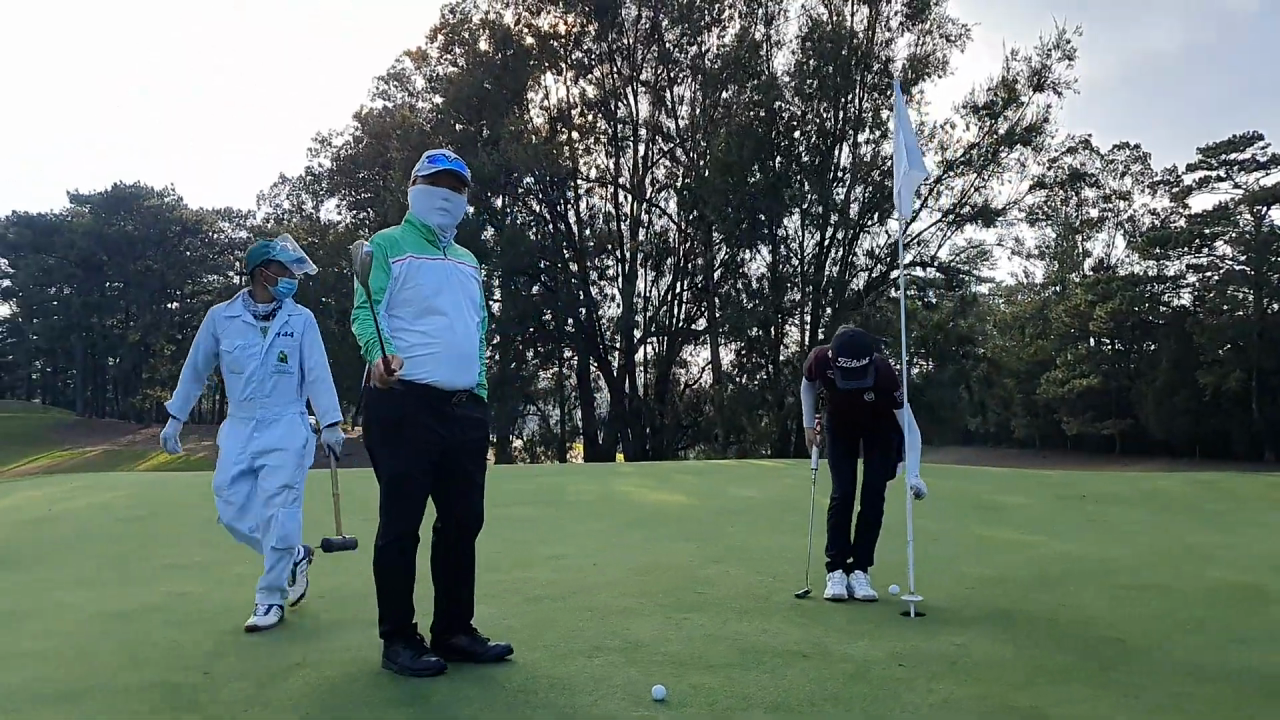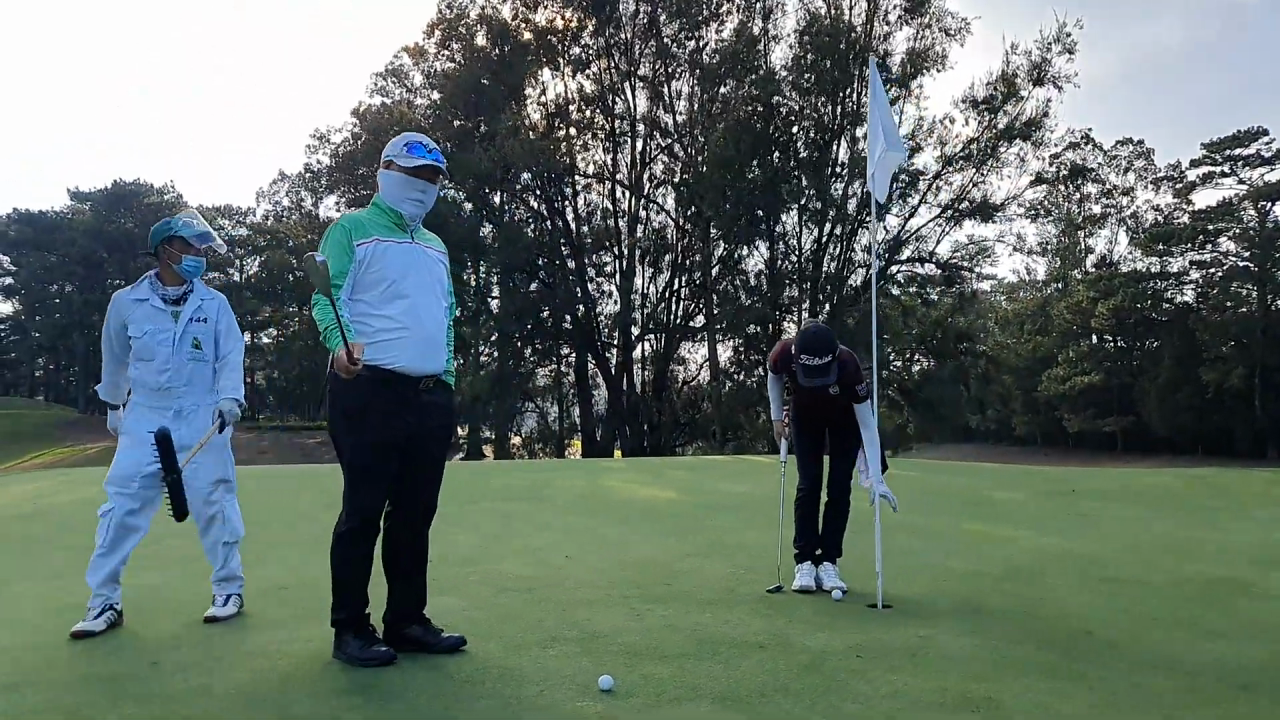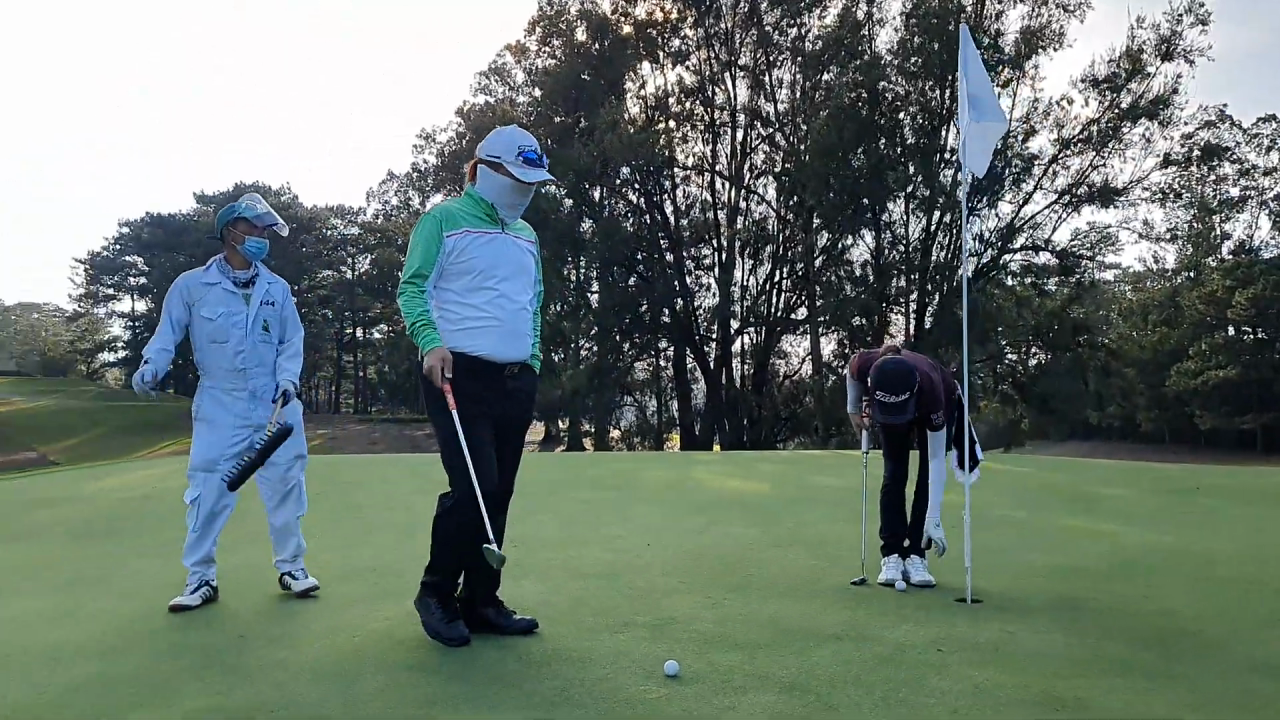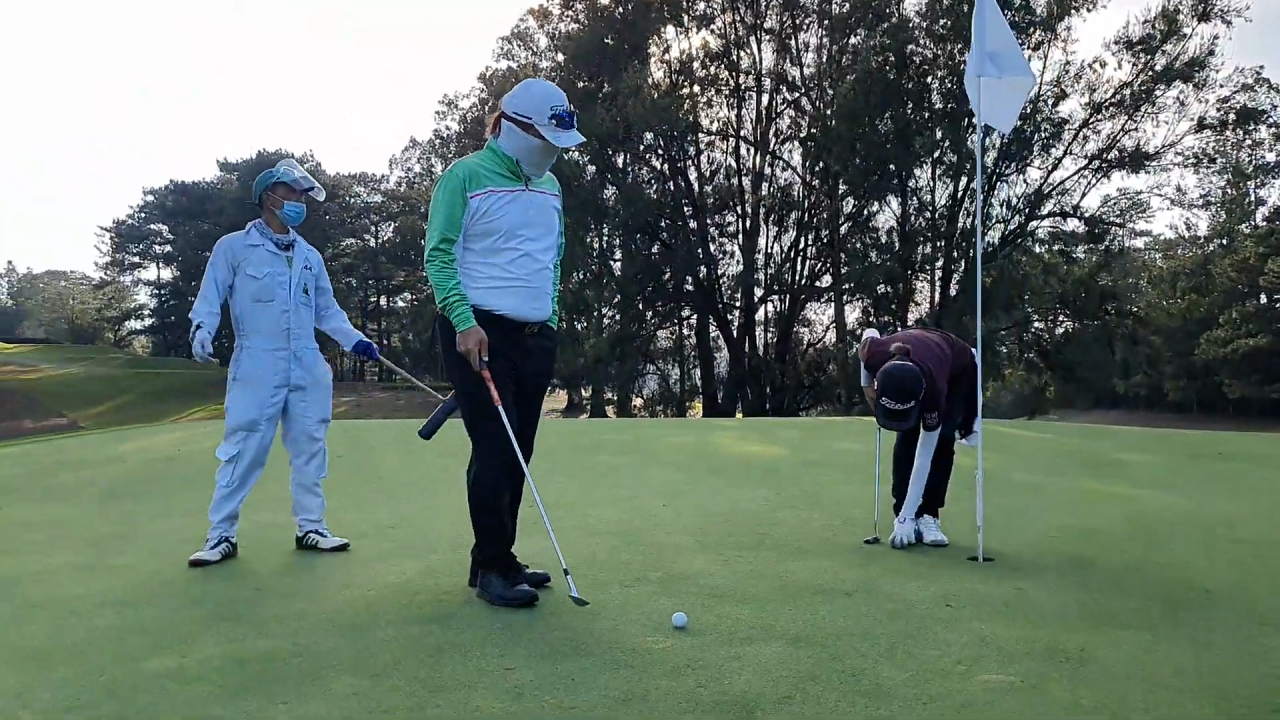
dt=0.3s
person 1, frame 1
left shoulder: (468, 260)
right shoulder: (388, 246)
right elbow: (365, 311)
left wrist: (480, 393)
right wrist: (379, 353)
left hip: (464, 407)
right hip: (403, 403)
left knee: (464, 519)
right knee: (402, 523)
left ankle: (453, 631)
right ankle: (398, 638)
person 1, frame 2
left shoulder: (435, 246)
right shoulder: (352, 229)
right elbow: (327, 297)
left wrist: (447, 380)
right wrist: (340, 339)
left hip: (431, 394)
right hip: (370, 389)
left knee: (415, 511)
right knee: (363, 510)
left ankle: (406, 621)
right ankle: (350, 629)
person 1, frame 3
left shoulder: (527, 235)
right shoulder: (443, 219)
right elbow: (412, 288)
left wrist: (532, 365)
right wrist: (430, 342)
left hip: (514, 379)
right hip: (459, 374)
left knee: (496, 494)
right knee: (473, 485)
left ankle: (480, 602)
right ankle: (436, 594)
person 1, frame 4
left shoulder: (550, 186)
right shoulder: (464, 176)
right elbow: (438, 256)
left wrist: (551, 320)
right wrist: (463, 321)
left hip: (536, 335)
right hip: (478, 333)
left knee: (518, 451)
right knee: (494, 447)
left ankle: (496, 557)
right ankle: (491, 568)
person 2, frame 1
left shoulder: (301, 320)
right shoulder: (220, 317)
left elbow: (317, 373)
right elbow: (196, 369)
left wrist: (332, 423)
right wrist: (175, 417)
left hip: (286, 427)
right hip: (237, 428)
left knee: (277, 514)
right knee: (232, 511)
left ankle: (270, 598)
right ankle: (294, 555)
person 2, frame 2
left shoulder: (214, 304)
right shoulder: (125, 302)
left elbow: (231, 356)
right elbow: (115, 357)
left wrist: (231, 399)
right wrist: (114, 405)
left hip: (200, 420)
right hip: (144, 420)
left knee: (213, 504)
right knee: (120, 507)
left ankle: (228, 589)
right ankle: (105, 604)
person 2, frame 3
left shoulder: (277, 288)
right shoulder: (191, 285)
left elbow: (292, 340)
right elbow: (167, 334)
left wrist: (287, 379)
right wrist: (149, 365)
left hip: (272, 403)
right hip: (218, 403)
left knee: (285, 482)
right knee: (207, 491)
left ankle: (291, 566)
right ankle: (201, 579)
person 2, frame 4
left shoulder: (310, 256)
right shoulder: (233, 247)
left elbow: (326, 310)
right elbow: (210, 297)
left wrist: (355, 340)
right wrist: (202, 331)
left hip: (308, 364)
right hip: (257, 364)
left knee: (309, 446)
right knee: (243, 449)
left ankle: (310, 527)
right ankle: (221, 535)
person 3, frame 1
left shoulder: (883, 372)
right shoulder: (819, 360)
left elbow: (909, 427)
right elbow: (808, 386)
left wrist: (913, 473)
right wrist: (809, 425)
left hip: (880, 428)
right hip: (839, 425)
left knee: (874, 495)
right knee: (842, 492)
left ankle: (860, 571)
right ankle: (836, 571)
person 3, frame 2
left shoulder: (848, 365)
right shoulder: (784, 352)
left elbow: (868, 427)
left wrist: (875, 477)
right wrist: (777, 415)
left hip: (845, 418)
right hip: (805, 415)
left knee: (839, 486)
right knee: (809, 484)
left ankle: (828, 562)
right ankle: (804, 562)
person 3, frame 3
left shoulder: (930, 388)
right shoulder: (864, 365)
left elbow: (936, 460)
left wrist: (933, 521)
left hip: (944, 404)
left knee: (928, 476)
right knee: (895, 474)
left ankle: (916, 556)
right ankle: (891, 555)
person 3, frame 4
left shoulder: (931, 388)
right shoulder: (874, 355)
left elbow: (923, 458)
right elbow: (869, 335)
right wrist: (866, 384)
left hip: (957, 371)
left knee: (942, 441)
right knee: (906, 440)
left ankle: (928, 515)
right ankle: (903, 517)
